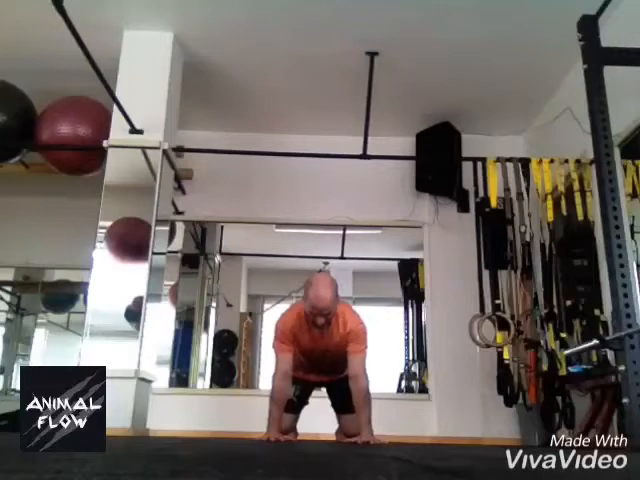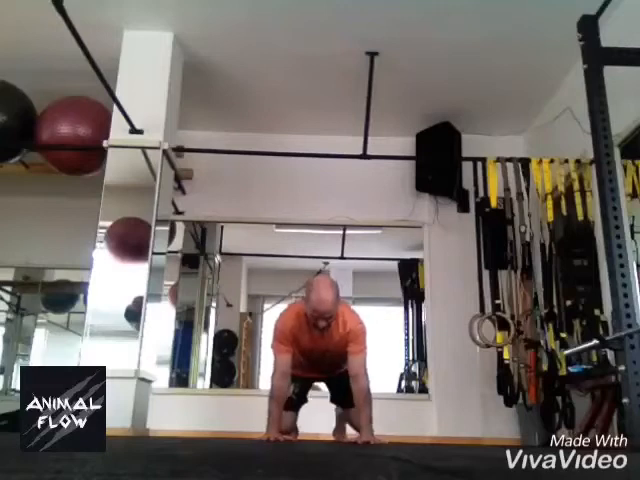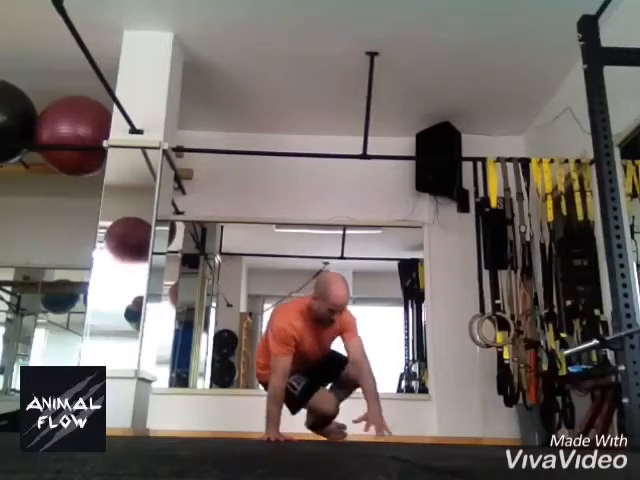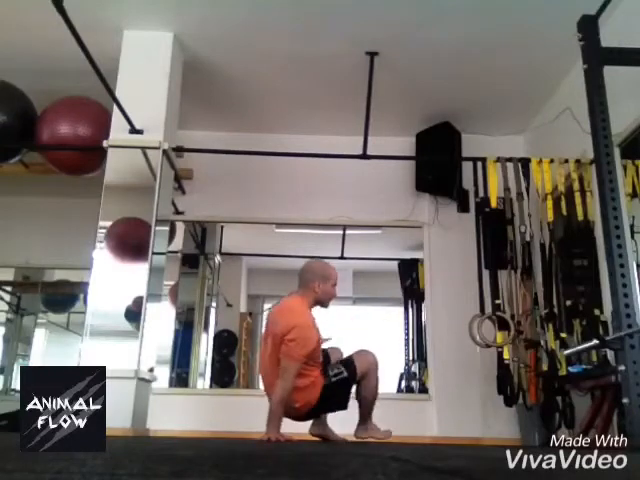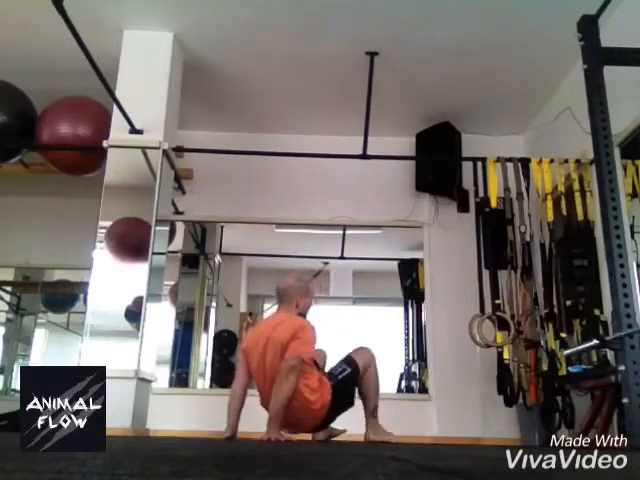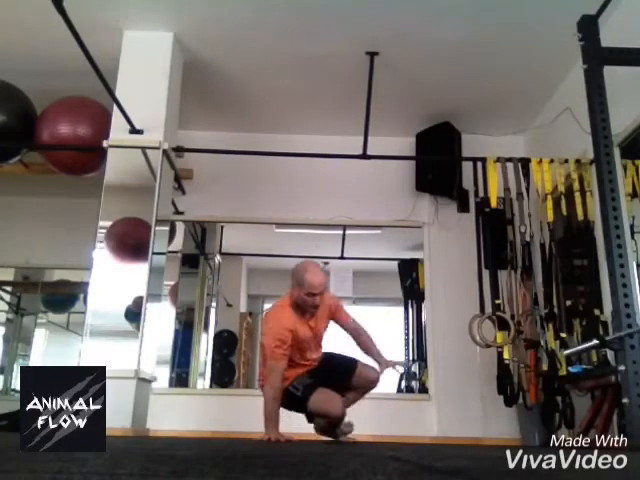
dt=0.5s
person 1, frame 1
left shoulder: (353, 324)
right shoulder: (288, 322)
left elbow: (357, 377)
right elbow: (282, 375)
left wrist: (366, 430)
right wrist: (272, 429)
left hip: (339, 374)
right hip: (300, 372)
left knee: (353, 432)
right knee: (283, 428)
left ankle: (341, 433)
right ankle: (291, 433)
person 1, frame 2
left shoulder: (352, 324)
right shoulder: (288, 321)
left elbow: (358, 376)
right elbow: (281, 375)
left wrist: (366, 431)
right wrist: (272, 429)
left hip: (339, 368)
right hip: (298, 367)
left knee: (358, 423)
right knee: (284, 428)
left ankle: (340, 420)
person 1, frame 3
left shoulder: (343, 317)
right shoulder: (287, 320)
left elbow: (359, 362)
right elbow: (278, 378)
left wrist: (374, 409)
right wrist: (272, 430)
right hip: (274, 370)
left knee: (355, 375)
right knee: (328, 407)
left ankle: (320, 418)
right ankle: (316, 423)
person 1, frame 4
left shoulder: (285, 306)
right shoulder: (302, 323)
right elbow: (285, 379)
right wrist: (272, 429)
left hip: (284, 396)
right hip: (301, 400)
left knee: (335, 354)
right knee: (367, 359)
left ankle: (319, 424)
right ankle: (365, 427)
person 1, frame 5
left shoulder: (252, 334)
right shoulder: (300, 328)
left elbow: (239, 384)
right elbow: (287, 379)
left wrist: (231, 429)
right wrist: (273, 429)
right hip: (313, 412)
left knee: (319, 355)
right knee: (365, 356)
left ankle: (321, 429)
right ankle: (373, 428)
person 1, frame 6
left shoulder: (327, 301)
right shoulder: (280, 321)
left elbow: (355, 329)
right elbow: (273, 378)
left wrist: (380, 359)
right wrist: (271, 430)
left hip: (316, 362)
right hip: (289, 378)
left knee: (370, 377)
right knee: (334, 409)
left ankle: (329, 422)
right ankle: (326, 426)
